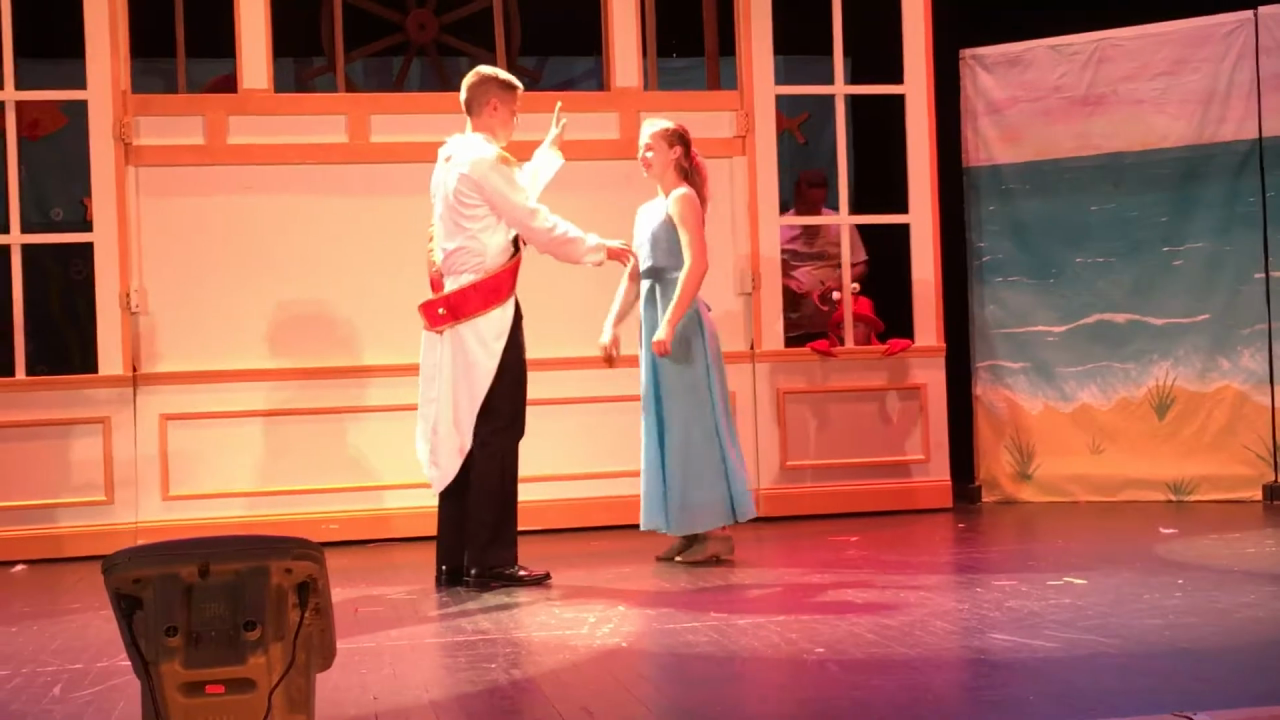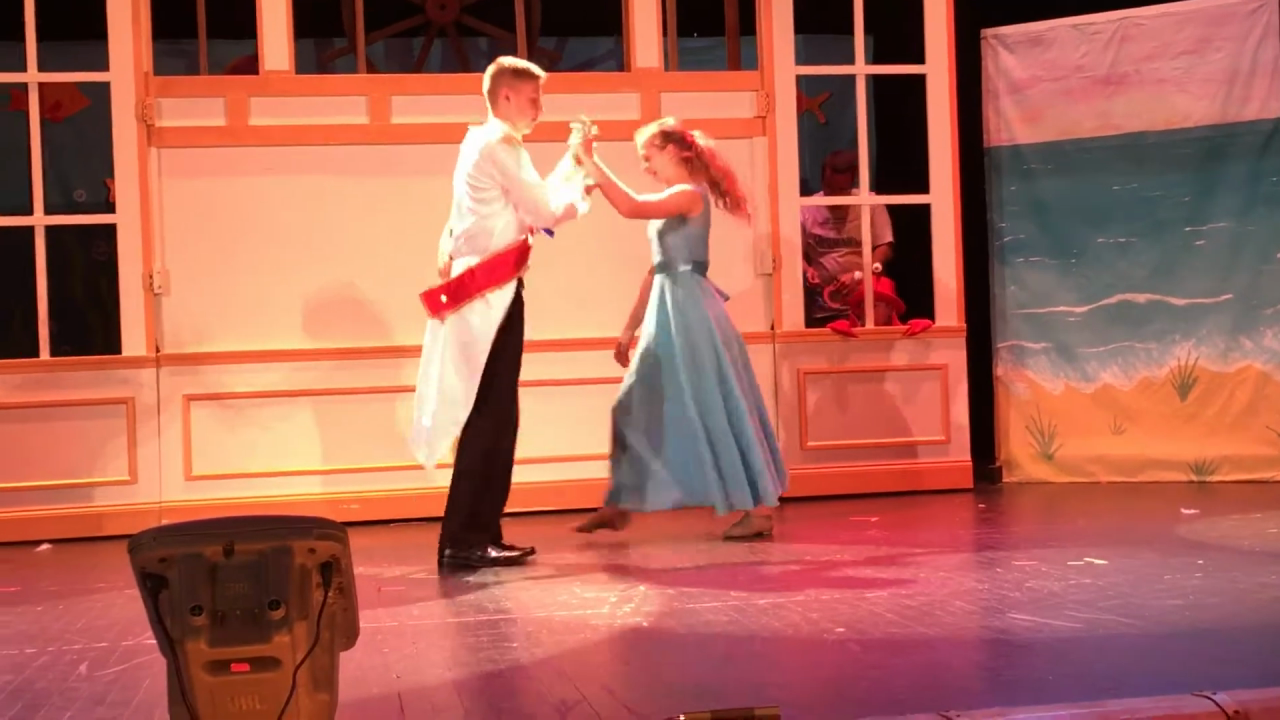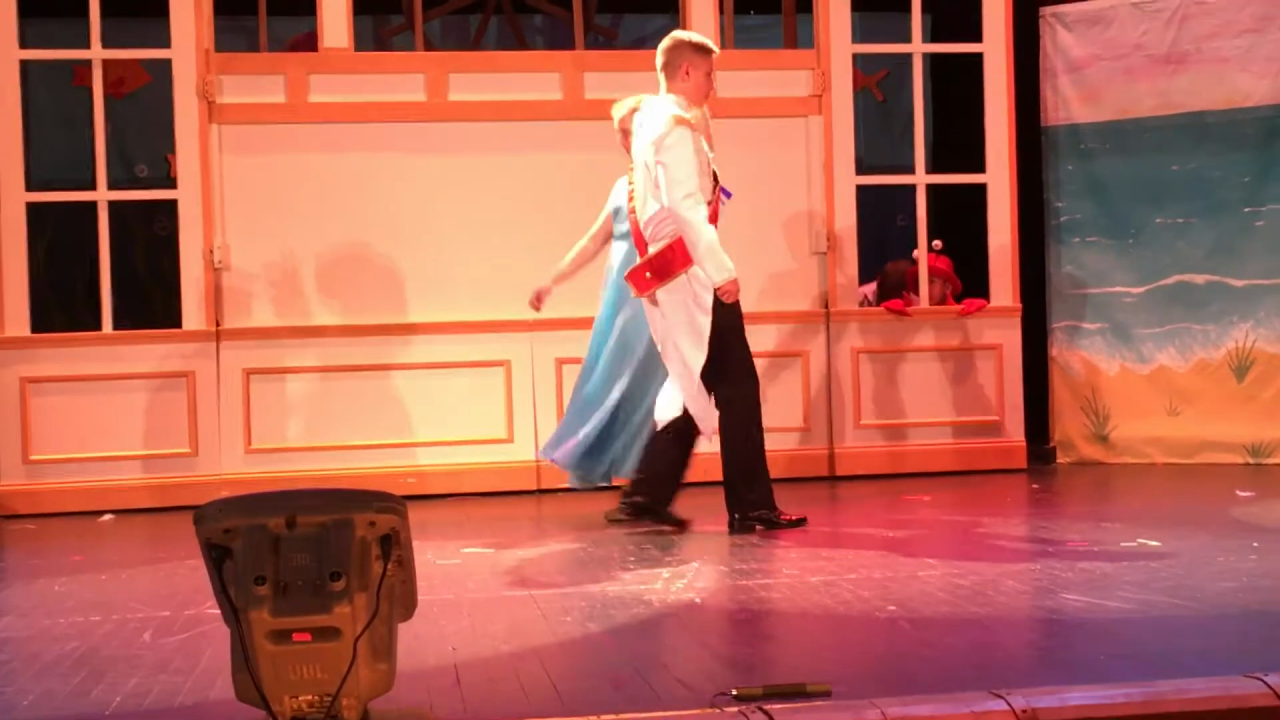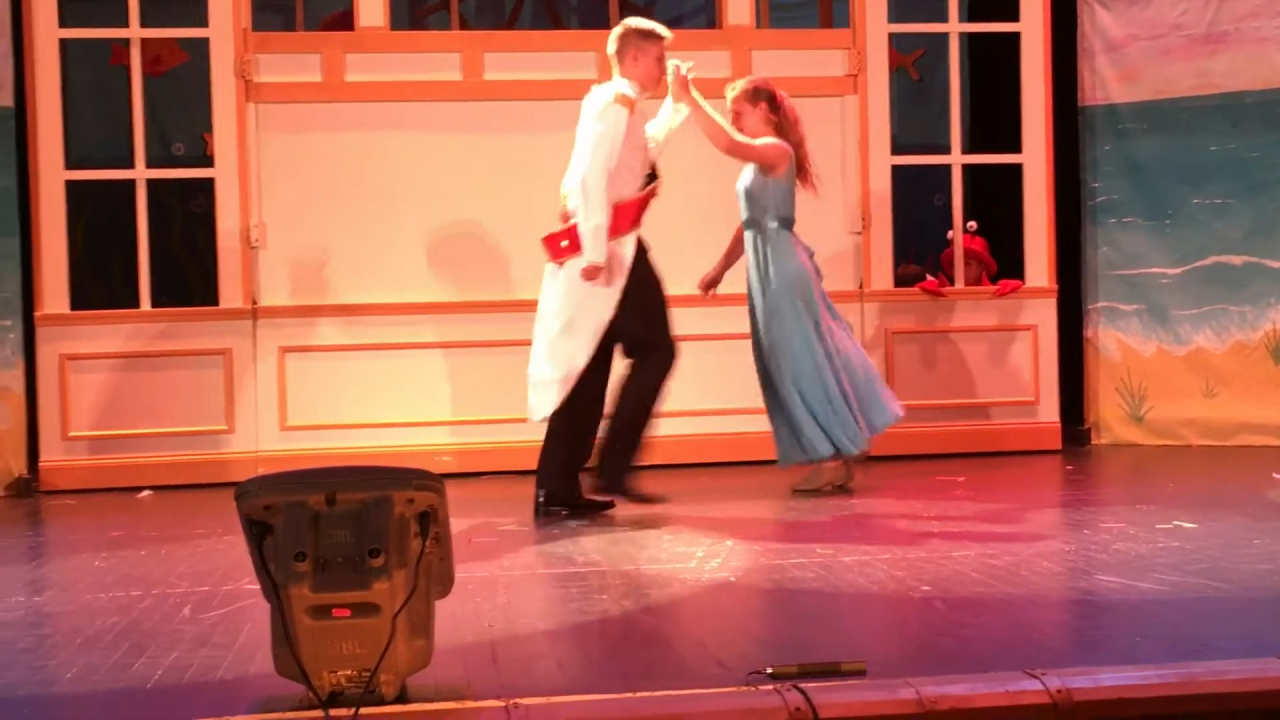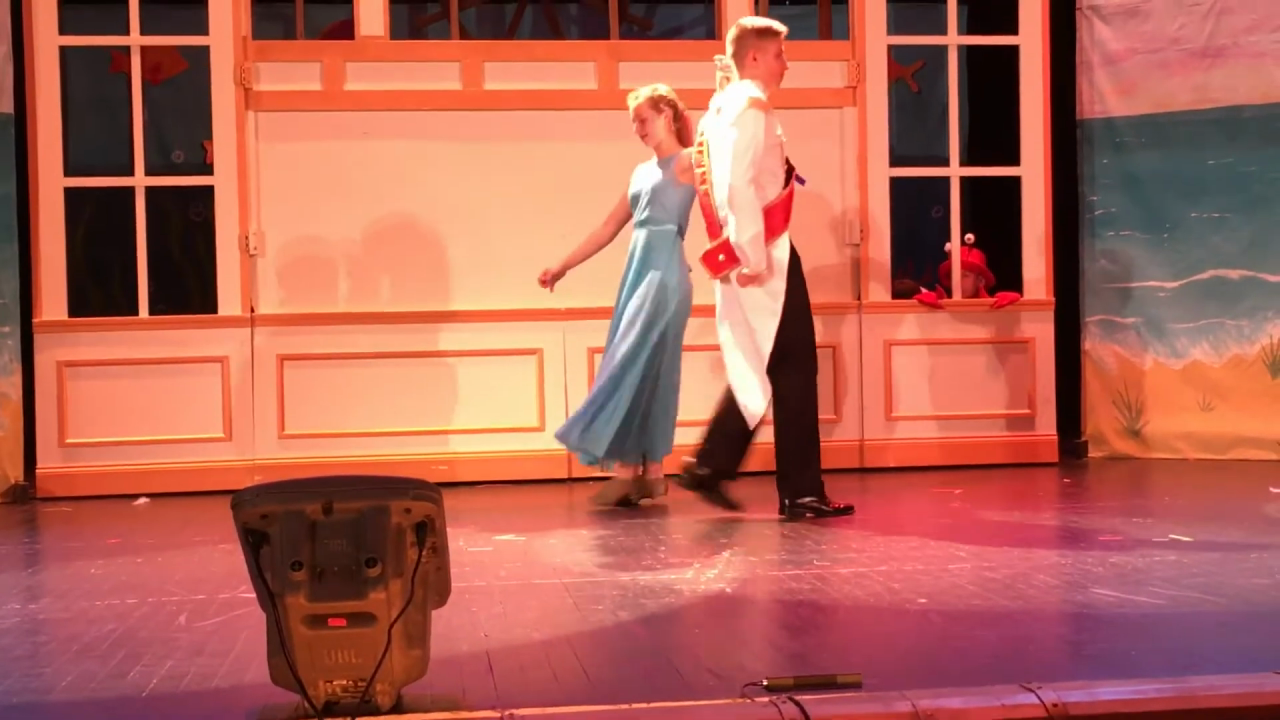
dt=1s
person 1, frame 1
left shoulder: (453, 158)
right shoulder: (485, 159)
left elbow: (516, 198)
right elbow: (538, 226)
left wrist: (551, 148)
right wrist: (600, 248)
left hip: (460, 309)
right hip: (486, 310)
left knee: (463, 432)
right knee: (497, 433)
left ankle: (455, 561)
right ankle: (490, 561)
person 1, frame 2
left shoulder: (487, 145)
right shoulder: (498, 143)
left elbow: (530, 205)
right elbow: (544, 209)
left wrist: (574, 162)
right wrist: (577, 197)
left hip: (479, 293)
right hip: (492, 292)
left knee: (489, 415)
right knee: (495, 415)
left ankle: (471, 536)
right ankle: (464, 539)
person 1, frame 3
left shoulder: (651, 121)
right shoulder: (676, 125)
right elbow: (686, 207)
right wrist: (721, 272)
left hip: (667, 271)
right hip: (687, 270)
left knee: (697, 383)
right knee: (735, 382)
left ankle: (647, 491)
right ankle: (751, 508)
person 1, frame 4
left shoulder: (621, 106)
right shoulder: (616, 102)
left elbow: (643, 150)
right elbow: (589, 176)
left wrist: (675, 103)
right wrist: (598, 249)
left hip: (608, 247)
right hip: (609, 248)
left knee: (589, 365)
right knee: (654, 353)
left ankle: (559, 487)
right ankle: (612, 467)
person 1, frame 5
left shoulder: (722, 106)
right shoulder: (750, 105)
right elbow: (737, 184)
right wrist: (753, 256)
left hip: (745, 256)
right hip: (760, 255)
left knee: (759, 370)
right knee: (796, 369)
left ankle: (712, 463)
right ankle: (801, 492)
person 2, frame 1
left shoulder: (683, 198)
right shoulder: (646, 210)
left elbow: (696, 264)
right elbow: (634, 276)
left wrist: (670, 324)
right wrist: (611, 325)
left hip: (680, 321)
right hip: (655, 319)
left knee: (693, 421)
right knee: (669, 424)
left ankle: (716, 530)
right ankle: (694, 528)
person 2, frame 2
left shoulder: (688, 195)
right shoulder: (667, 205)
left elbow: (628, 207)
left wrist: (591, 160)
right wrist: (629, 327)
left hip: (692, 307)
right hip: (667, 310)
left knee: (716, 405)
right knee: (636, 407)
left ankle: (759, 508)
right ankle: (618, 504)
person 2, frame 3
right shoulder: (623, 184)
right elbow: (592, 241)
right wrist: (551, 281)
right hip: (619, 290)
left knee: (633, 382)
right knee: (608, 382)
right ankle: (631, 480)
person 2, frame 4
left shoulder: (775, 150)
right shoulder: (758, 159)
left elbow: (726, 144)
left wrist: (692, 98)
right wrist: (719, 268)
left hip: (780, 266)
right hip: (764, 266)
left knee: (801, 362)
right knee: (791, 363)
left ankle: (832, 461)
right ankle: (831, 453)
person 2, frame 5
left shoulder: (687, 163)
right shoulder: (642, 171)
right elbow: (609, 227)
right wrist: (563, 265)
left hip: (665, 273)
right hip: (637, 271)
left knee: (634, 364)
right knee: (632, 367)
left ankle: (627, 469)
right ankle: (651, 472)
